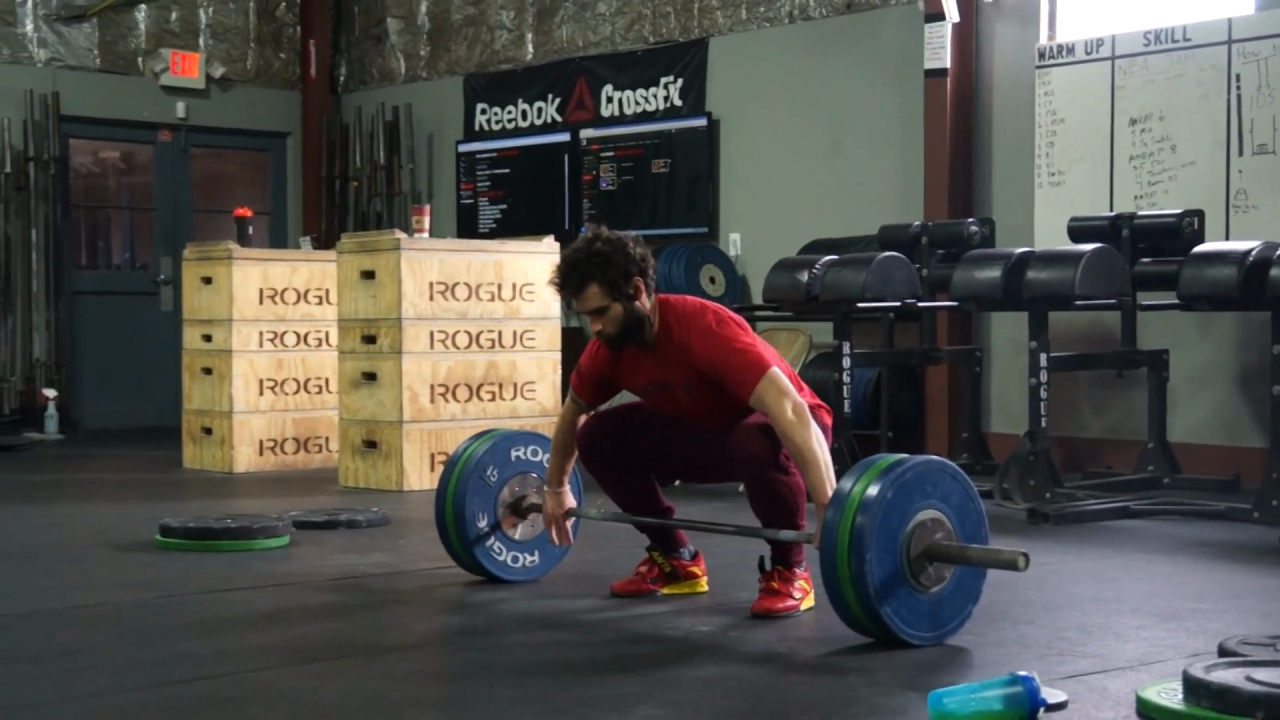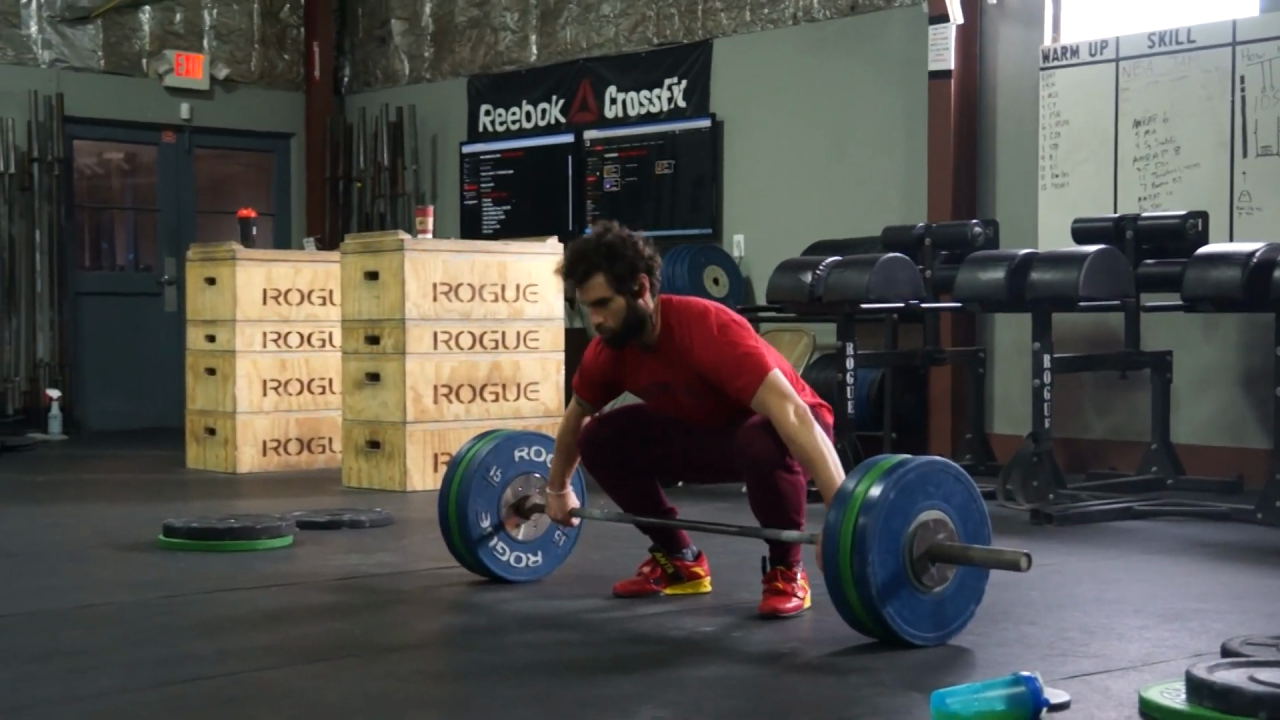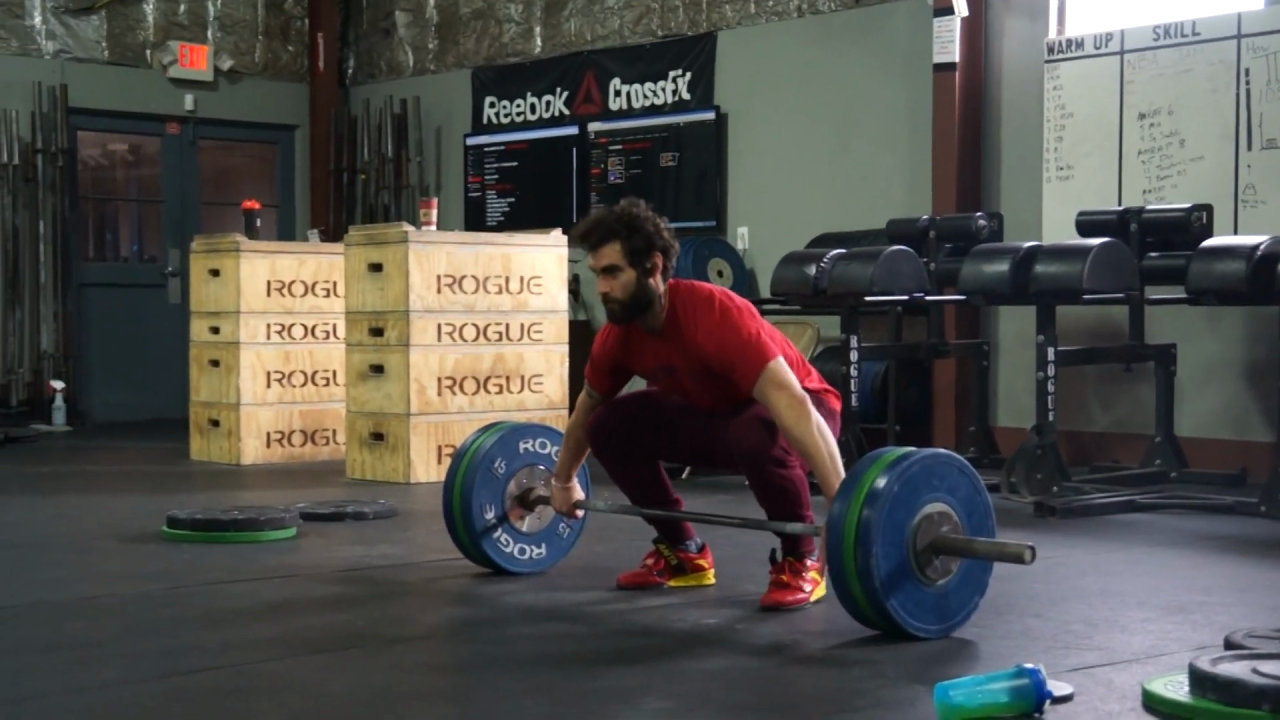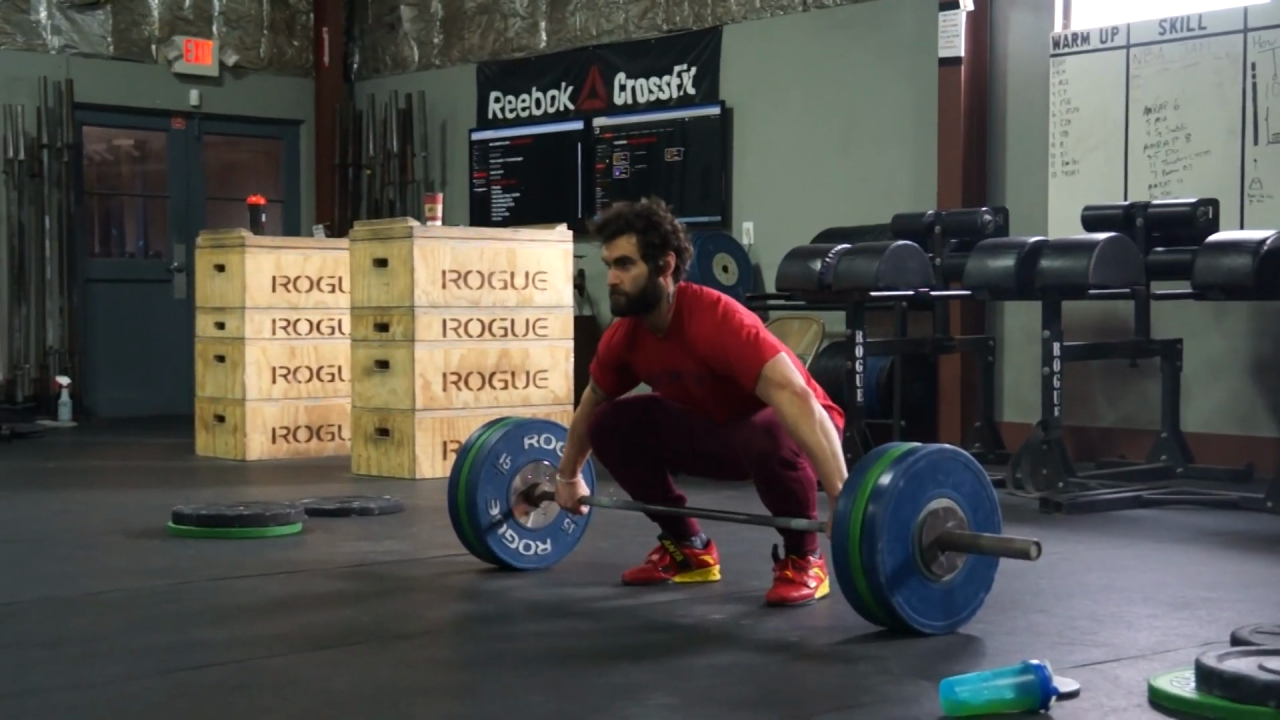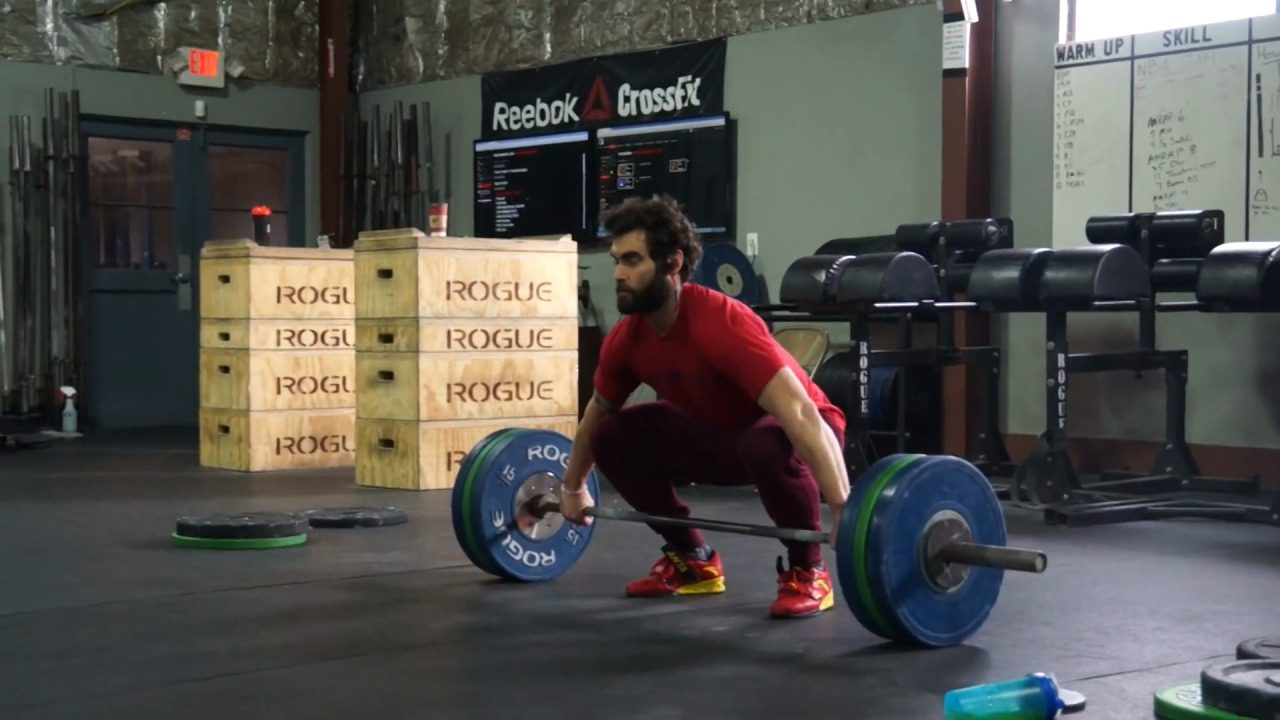
dt=0.2s
person 1, frame 1
left shoulder: (707, 329)
right shoulder: (607, 350)
left elbow: (790, 411)
right elbow: (573, 412)
left wrist: (831, 510)
right wrist: (555, 489)
left hip: (779, 427)
right hip: (705, 431)
left knee: (761, 447)
right knee: (597, 437)
left ankle: (789, 571)
right ankle: (676, 559)
person 1, frame 2
left shoulder: (709, 331)
right shoulder: (607, 351)
left elbow: (791, 415)
right elbow: (577, 415)
right wrist: (558, 490)
left hip: (774, 425)
right hip: (706, 432)
left knee: (767, 447)
right knee: (599, 440)
left ankle: (786, 571)
right ankle: (678, 559)
person 1, frame 3
left shoulder: (715, 315)
right shoulder: (618, 335)
left elbow: (791, 403)
right elbow: (589, 405)
right wrist: (563, 480)
left hip: (795, 409)
right hip: (714, 416)
left knee: (759, 439)
right knee: (608, 426)
left ankle: (801, 561)
right ankle: (682, 550)
person 1, frame 4
left shoulder: (716, 320)
right shoulder: (624, 336)
left elbow: (795, 400)
right elbow: (593, 402)
left wrist: (842, 498)
right wrist: (568, 477)
left hip: (796, 422)
right hip: (719, 425)
left knee: (766, 441)
right knee: (609, 425)
left ankle: (804, 559)
right ankle: (687, 547)
person 1, frame 5
left shoulder: (722, 323)
right shoulder: (626, 338)
left elbow: (798, 411)
right elbow: (599, 409)
left wrist: (843, 508)
right wrist: (573, 488)
left hip: (791, 431)
right hip: (719, 433)
left knee: (769, 447)
right knee: (611, 437)
left ankle: (808, 570)
right ankle: (691, 558)
